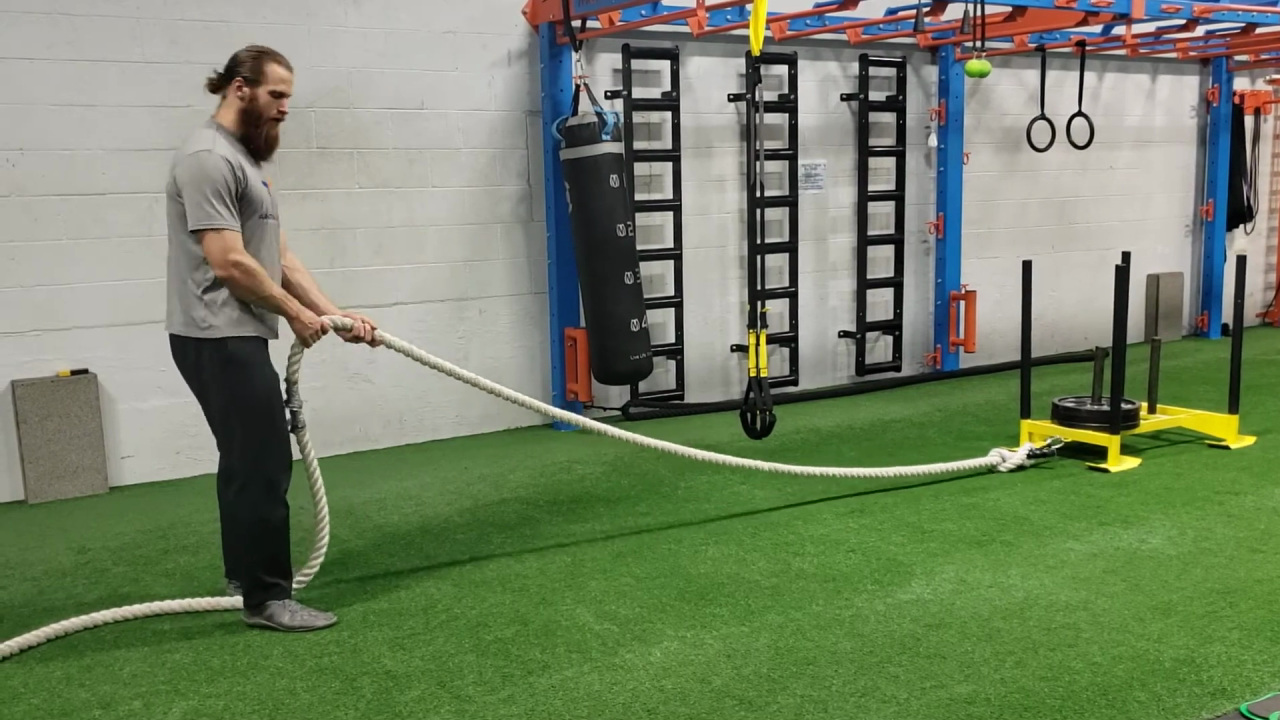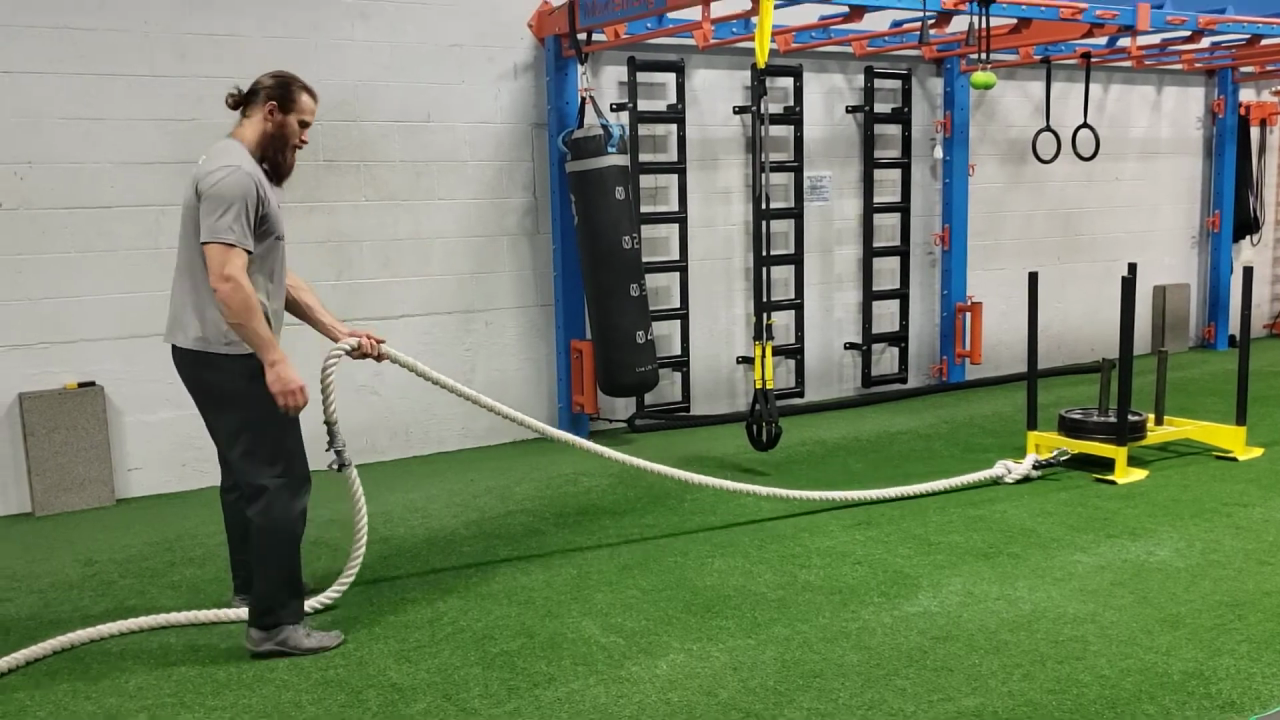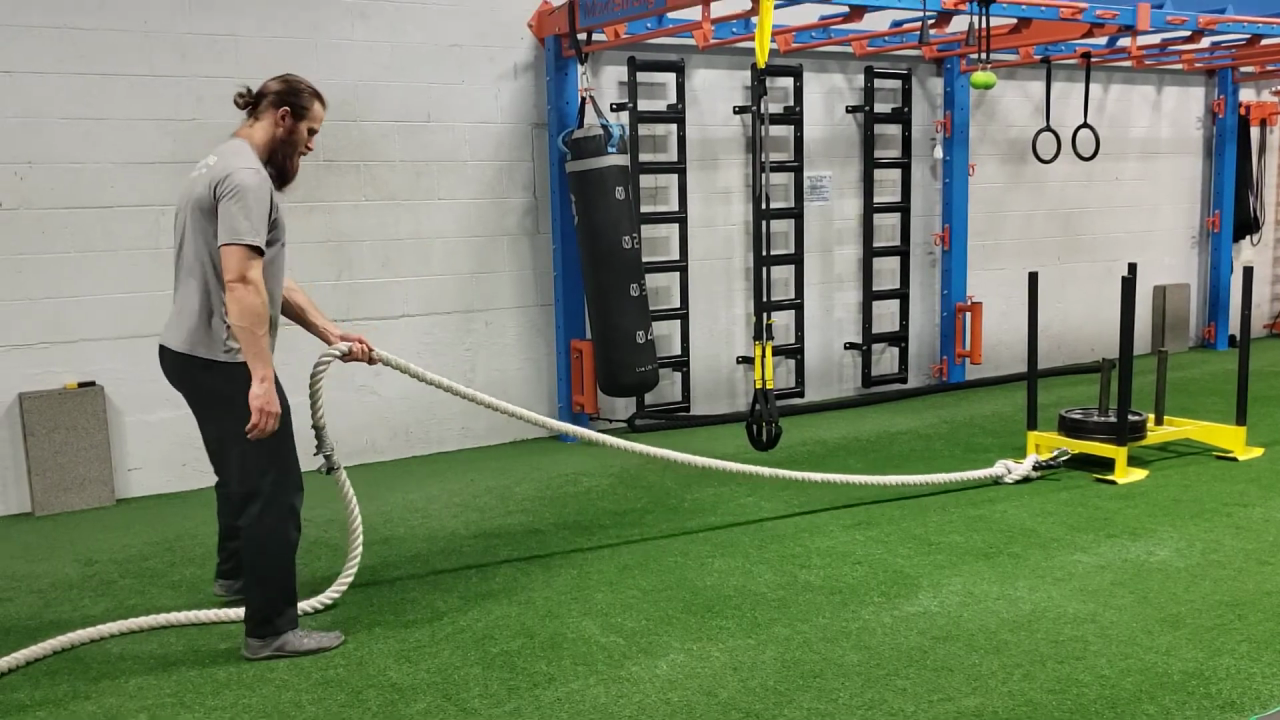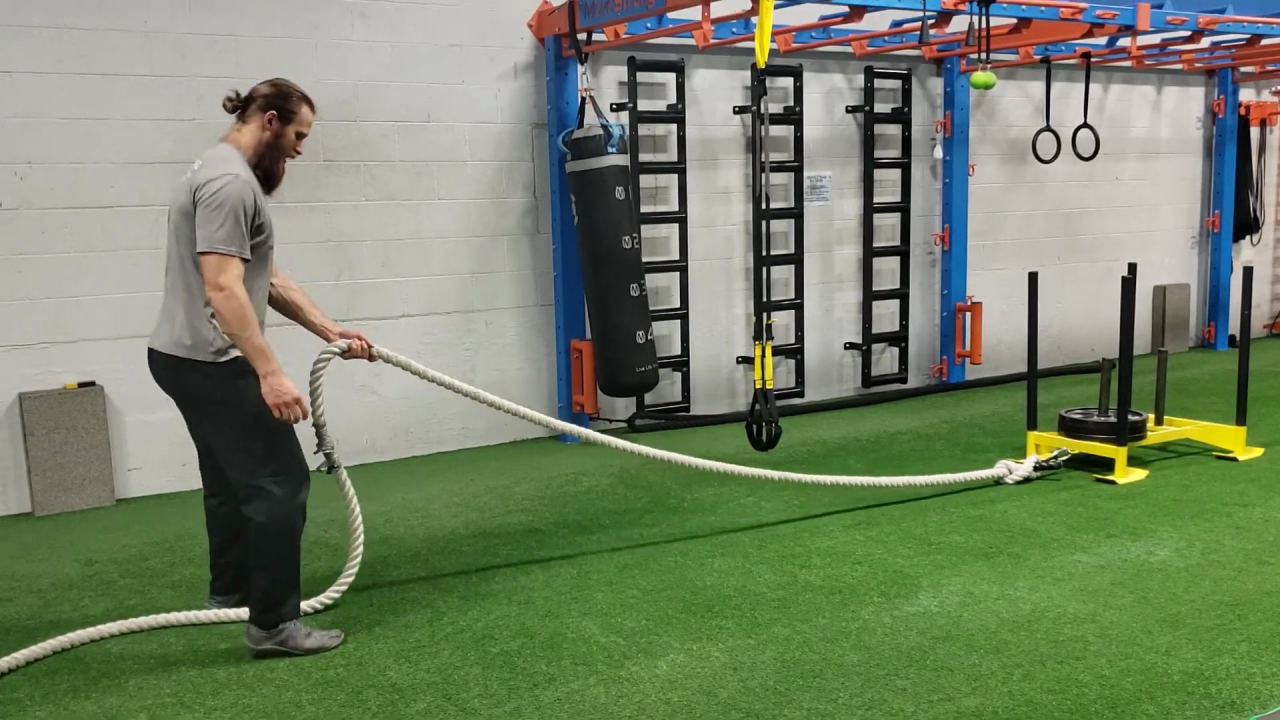
dt=0.3s
person 1, frame 1
left shoulder: (243, 159)
right shoulder: (208, 158)
left elbow: (279, 259)
right elbow: (229, 263)
left wrist: (334, 313)
right wrist: (295, 314)
left hip: (235, 337)
right hip: (219, 340)
left knee: (248, 462)
right knee: (262, 465)
left ankle: (246, 574)
right ankle: (266, 596)
person 1, frame 2
left shoulder: (237, 170)
right shoulder: (234, 174)
left elbow: (275, 277)
right elbow: (228, 278)
left wrist: (337, 329)
right wrist: (275, 362)
left hip: (207, 349)
right hip: (228, 353)
left knee: (250, 474)
right knee: (279, 479)
left ankle: (253, 583)
right ankle: (274, 622)
person 1, frame 3
left shoulder: (221, 166)
right shoulder: (247, 176)
left elbow: (269, 277)
right elbow: (241, 283)
left wrist: (329, 331)
right wrist: (263, 378)
left hip: (189, 350)
right hip: (222, 357)
left knee: (242, 472)
right knee: (271, 486)
left ankle: (236, 572)
right ankle: (270, 628)
person 1, frame 4
left shoulder: (223, 173)
right shoulder: (230, 181)
left elbow: (268, 278)
right elbow: (224, 288)
left wrist: (329, 329)
right wrist: (271, 373)
left hip: (183, 355)
right hip: (208, 360)
left knee: (232, 477)
right knee: (279, 480)
left ankle: (232, 586)
right ankle: (275, 622)
